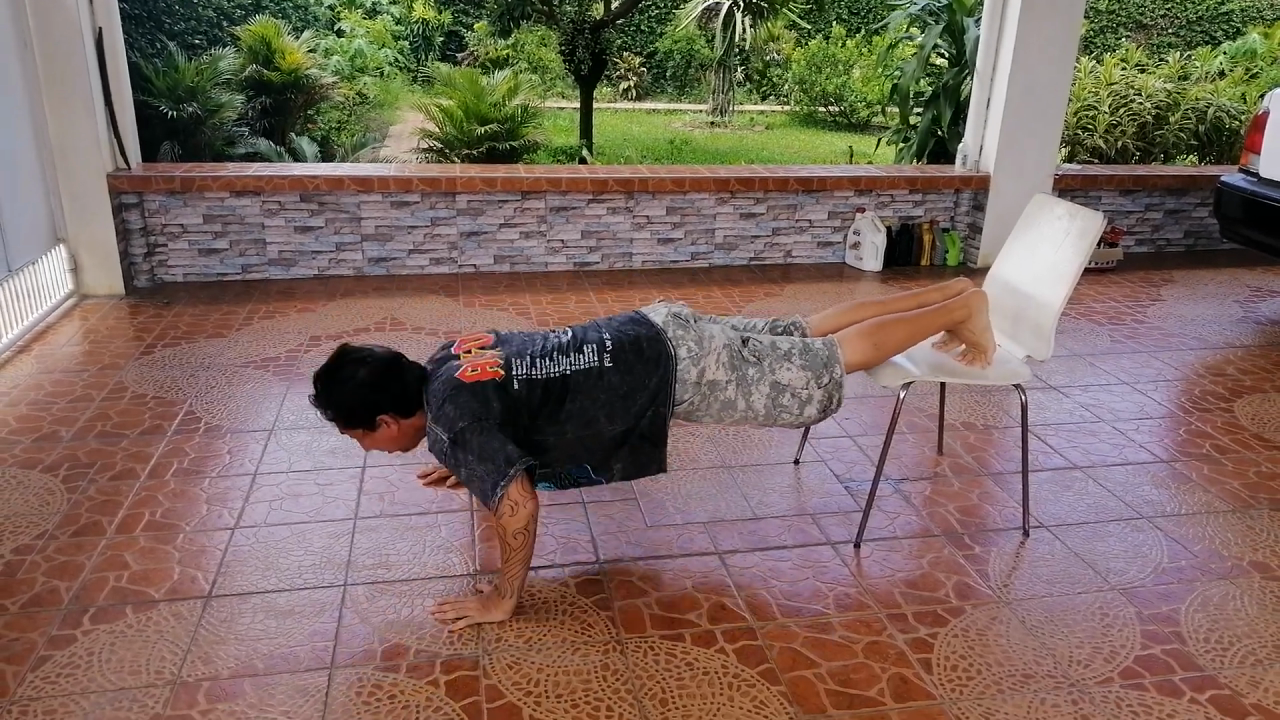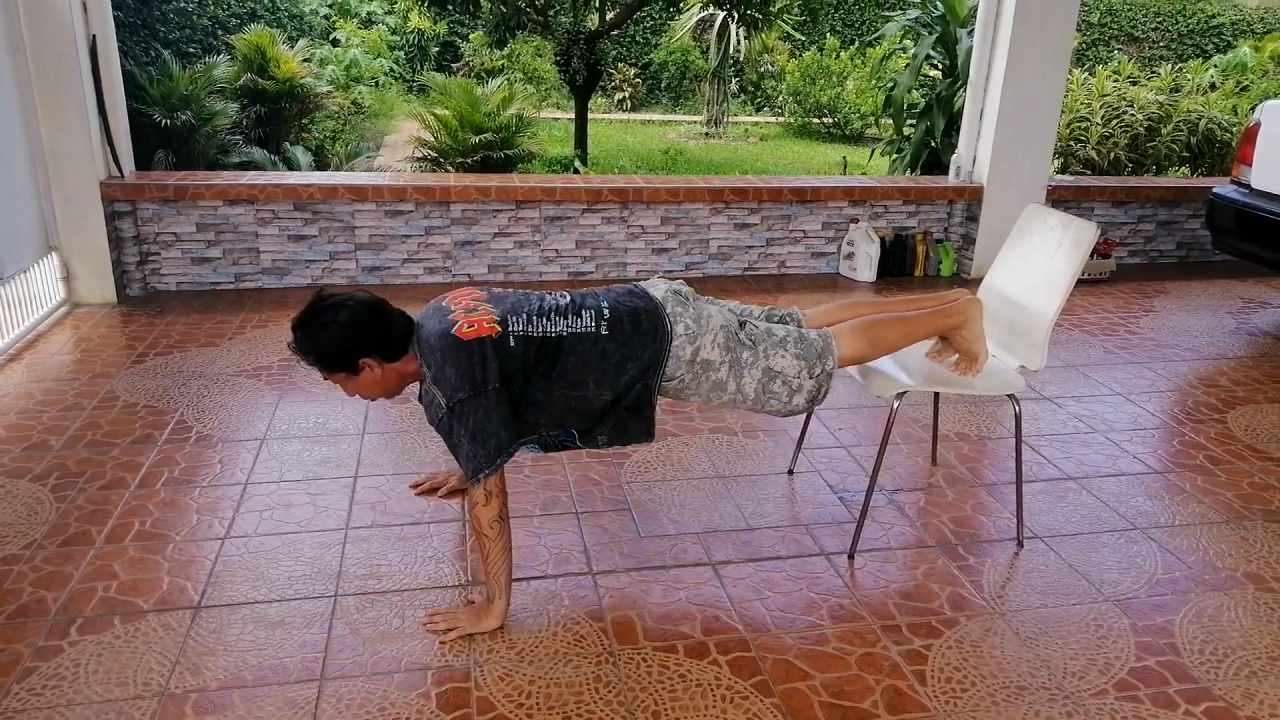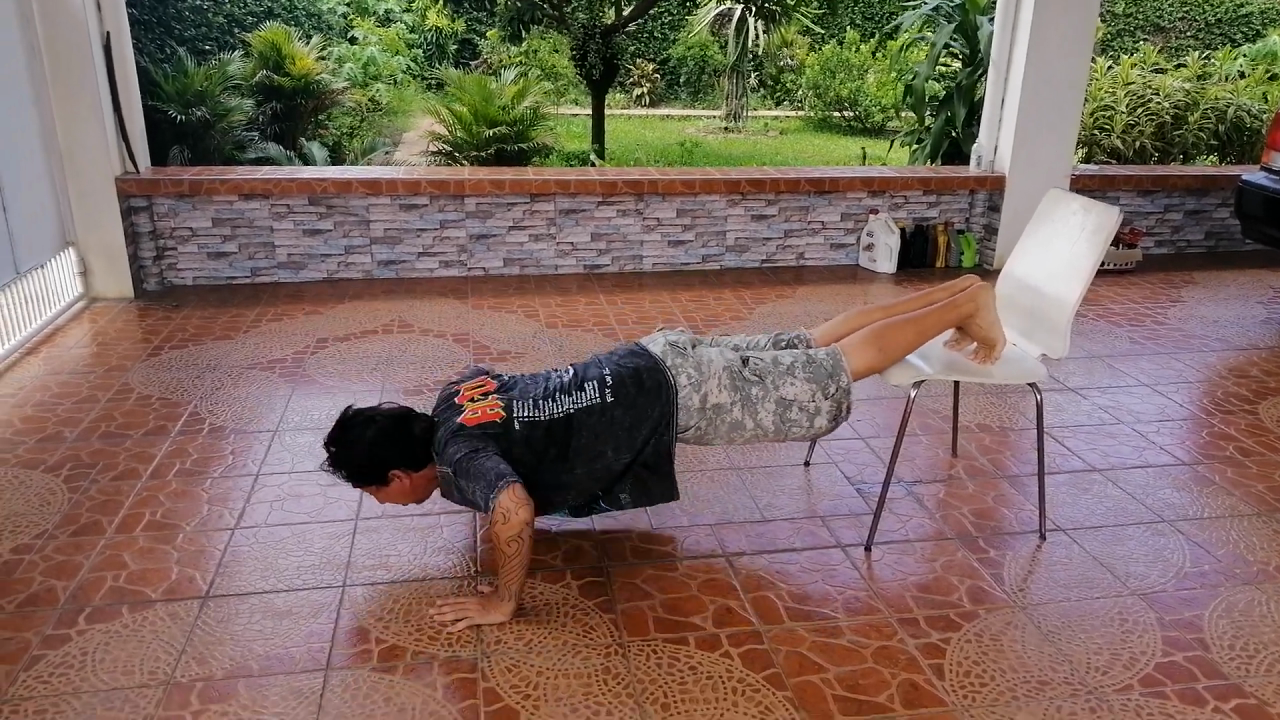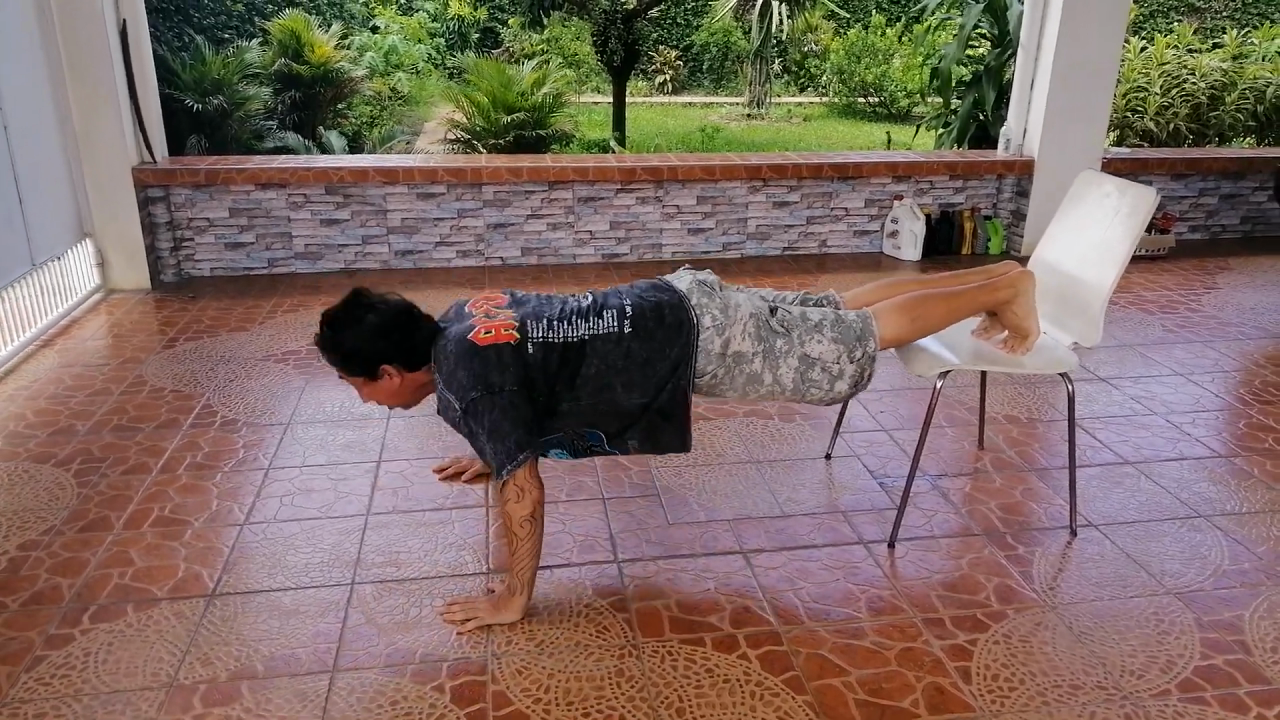
dt=0.7s
person 1, frame 1
left shoulder: (454, 420)
right shoulder: (445, 364)
left elbow: (519, 504)
left wrist: (503, 597)
right wrist: (468, 459)
left hip: (672, 372)
right hip: (658, 332)
left knee: (835, 360)
right knee: (810, 335)
left ankle: (962, 307)
right ankle: (947, 293)
person 1, frame 2
left shoulder: (446, 372)
right shoulder: (433, 321)
left elbow: (489, 495)
left wrist: (493, 605)
right wrist: (468, 462)
left hip: (668, 344)
right hip: (655, 309)
left knee: (825, 354)
right knee: (806, 328)
left ankle: (956, 313)
right ankle: (943, 301)
person 1, frame 3
left shoulder: (459, 458)
right shoulder: (450, 404)
left elbow: (516, 512)
left wrist: (502, 599)
left hip: (676, 394)
right hip: (659, 362)
left knee: (838, 372)
right knee: (816, 347)
left ankle: (970, 303)
right ankle: (952, 291)
person 1, frame 4
left shoulder: (463, 377)
right shoulder: (457, 324)
left elbow: (524, 485)
left wrist: (514, 596)
right wrist: (492, 453)
left hip: (698, 340)
right hip: (682, 304)
left knee: (853, 347)
right knee: (842, 314)
left ankle: (1006, 288)
right ankle: (993, 273)
